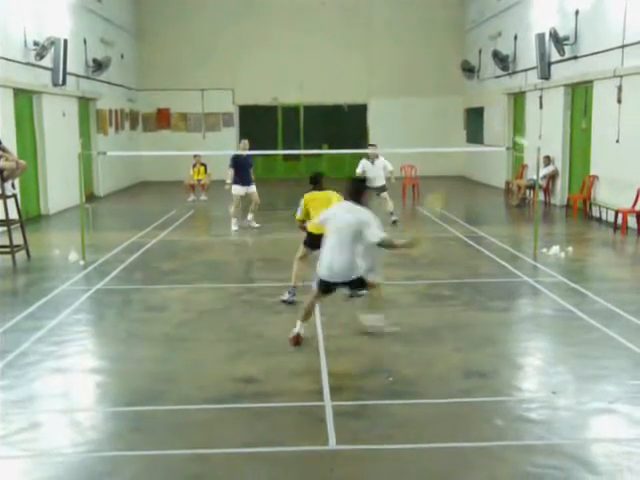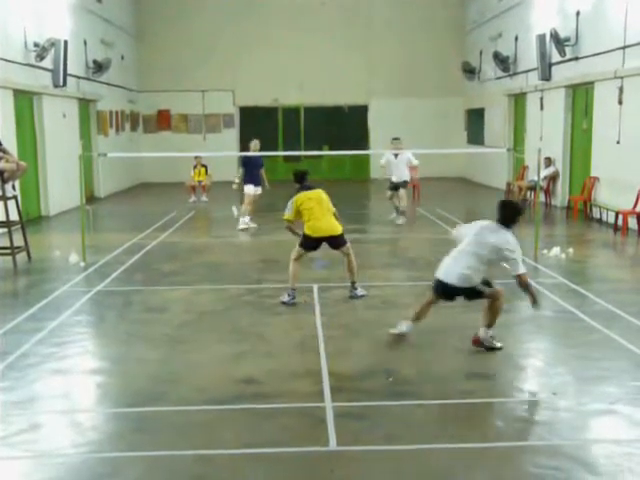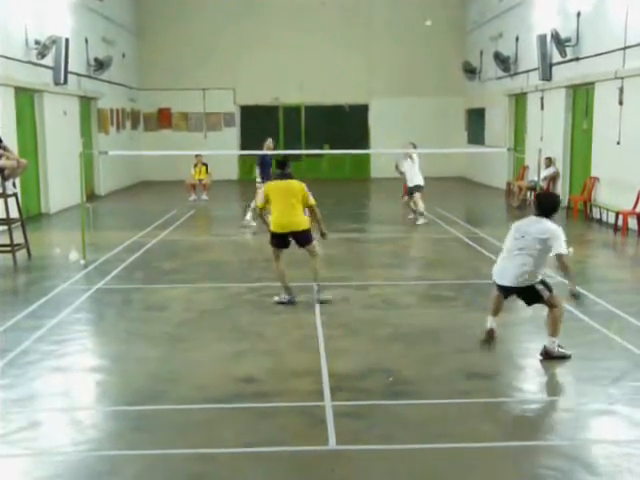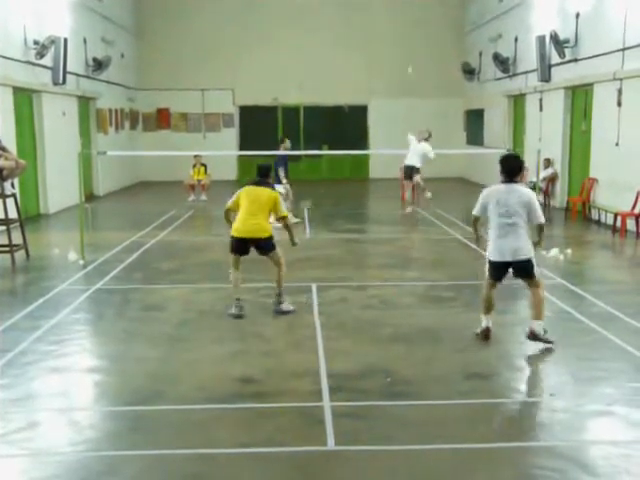
dt=0.4s
person 1, frame 1
left shoulder: (335, 209)
right shoulder: (366, 216)
left elbow: (315, 222)
right elbow: (383, 242)
right wrist: (403, 244)
left hip: (327, 268)
right hip: (348, 269)
left knee: (317, 295)
right knee: (374, 286)
left ankle: (298, 330)
person 1, frame 2
left shoulder: (480, 225)
right shoulder: (510, 243)
left elbow: (455, 234)
right elbow: (521, 280)
right wrist: (533, 296)
left hip: (445, 272)
right hip: (466, 278)
left knee: (432, 299)
right knee: (497, 295)
left ankle: (405, 327)
right ankle: (484, 337)
person 1, frame 3
left shoulder: (519, 224)
right shoulder: (554, 230)
right elbow: (561, 258)
right wrist: (571, 283)
left hip: (500, 273)
right hip: (523, 278)
left knee: (499, 293)
right knee: (556, 305)
left ankle: (490, 327)
right ankle: (551, 347)
person 1, frame 4
left shoulder: (489, 193)
right shoulder: (528, 194)
left elbow: (475, 217)
right elbow: (540, 224)
left wrist: (476, 233)
right wrist: (539, 240)
left hip: (496, 251)
right hip: (521, 251)
left knee: (490, 286)
right knee: (536, 286)
left ankle: (485, 325)
right ankle: (537, 327)
person 2, frame 1
left shoulder: (306, 198)
right shoulder: (335, 195)
left elbow: (300, 224)
left hip: (315, 230)
left knee: (299, 259)
left ankle: (291, 293)
person 2, frame 2
left shoulder: (295, 200)
right shoulder: (321, 193)
left elbow: (288, 224)
right elbow: (335, 215)
left wrist: (299, 235)
left hip: (313, 232)
right hip: (333, 229)
left knee: (294, 259)
right knee: (349, 254)
left ankle: (291, 294)
right ankle: (354, 288)
person 2, frame 3
left shoulder: (268, 186)
right shoulder: (300, 185)
left elbow: (260, 211)
right elbow: (313, 209)
left wrist: (269, 225)
right wrist: (322, 228)
left hip: (278, 226)
right hip: (300, 226)
left knee: (277, 258)
right knee: (315, 255)
left ankle: (288, 294)
right ankle: (318, 291)
person 2, frame 4
left shoulder: (243, 190)
right shoulder: (274, 195)
left elbow: (227, 211)
right elbow: (285, 221)
left wrist: (233, 226)
right wrist: (293, 238)
left hip: (239, 233)
right hip: (261, 233)
left knee: (235, 267)
right knee: (280, 263)
left ankle: (237, 304)
right ankle: (279, 302)
